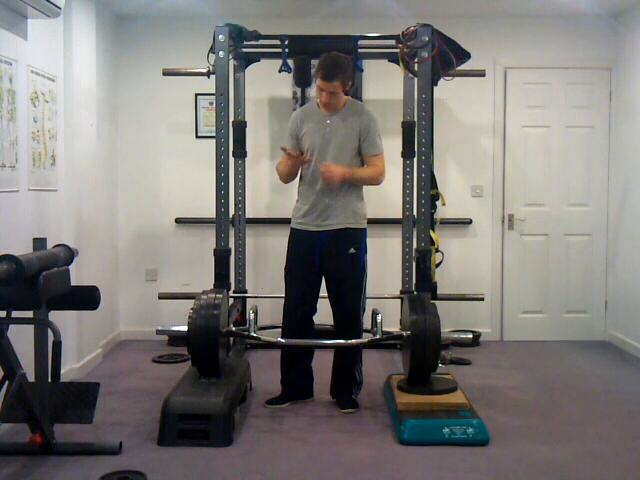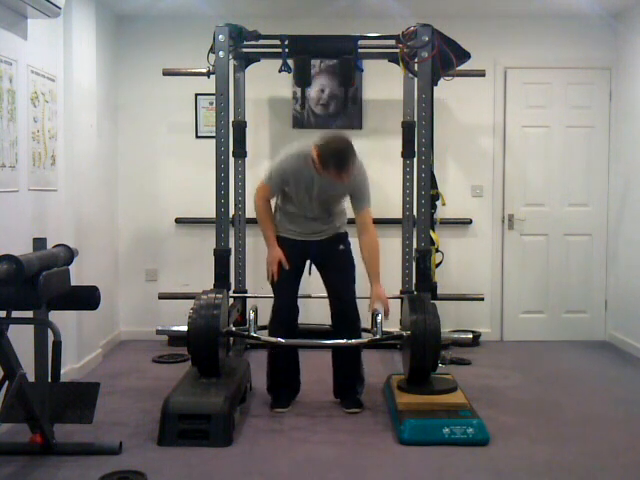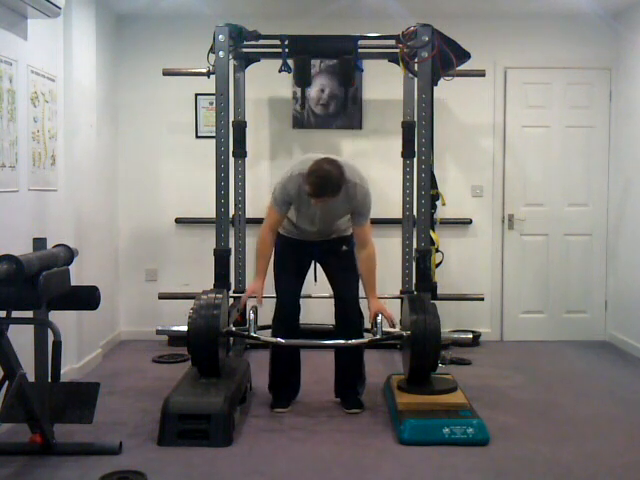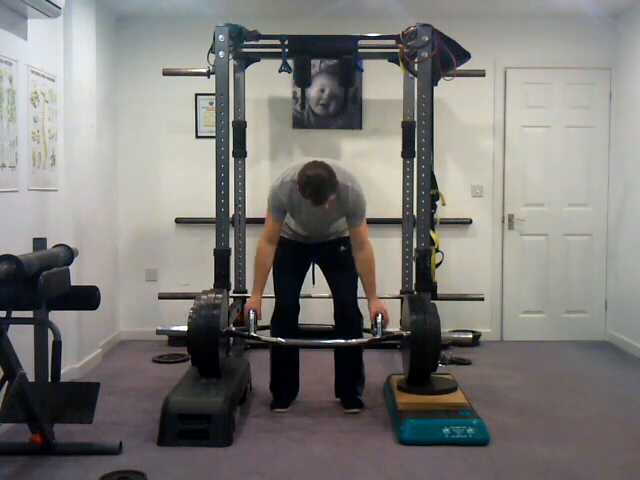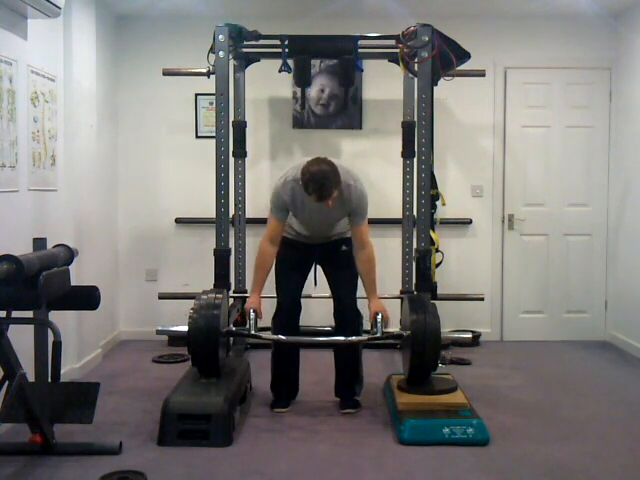
dt=1s
person 1, frame 1
left shoulder: (363, 118)
right shoulder: (301, 117)
left elbow: (378, 173)
right elbow: (283, 174)
left wrist: (345, 171)
right wrist: (291, 163)
left hip: (347, 230)
right hip: (303, 228)
left knee: (348, 315)
right knee: (296, 312)
left ankle: (345, 389)
right ankle: (295, 385)
person 1, frame 2
left shoulder: (356, 171)
right shoulder: (292, 163)
left elbow: (366, 228)
right elbow: (262, 197)
left wrist: (376, 284)
right wrist: (272, 246)
left hip: (332, 236)
right hip: (289, 236)
left knee: (346, 308)
right knee: (284, 311)
left ankle: (349, 390)
right ankle: (282, 389)
person 1, frame 3
left shoulder: (359, 189)
right shoulder: (292, 180)
left elbow: (364, 246)
right elbow: (269, 229)
left wrist: (372, 297)
right wrist: (259, 279)
left hip: (337, 239)
right hip: (292, 239)
left knee: (349, 308)
right knee: (286, 309)
left ankle: (350, 391)
right ankle: (282, 391)
person 1, frame 4
left shoulder: (352, 191)
right shoulder: (282, 188)
left elbow: (361, 247)
right elbow: (268, 242)
left wrist: (373, 298)
right wrist: (256, 294)
left hip: (336, 240)
right hip: (292, 241)
left knee: (347, 308)
right knee: (285, 309)
left ankle: (350, 392)
right ankle: (283, 391)
person 1, frame 5
left shoulder: (354, 190)
right shoulder: (285, 188)
left elbow: (362, 247)
right elbow: (270, 242)
left wrist: (373, 297)
right wrist: (255, 293)
left hip: (338, 241)
right hip: (295, 241)
left knee: (347, 311)
right knee: (286, 310)
left ankle: (348, 392)
right ankle: (283, 392)
